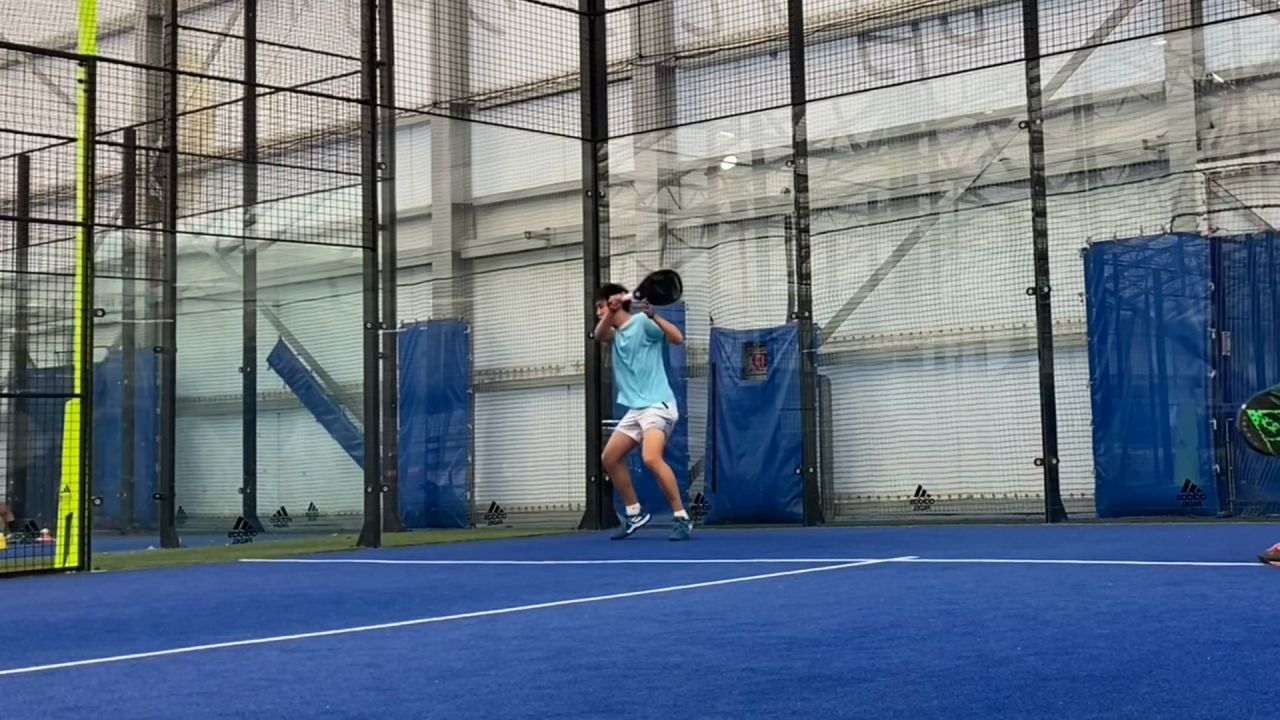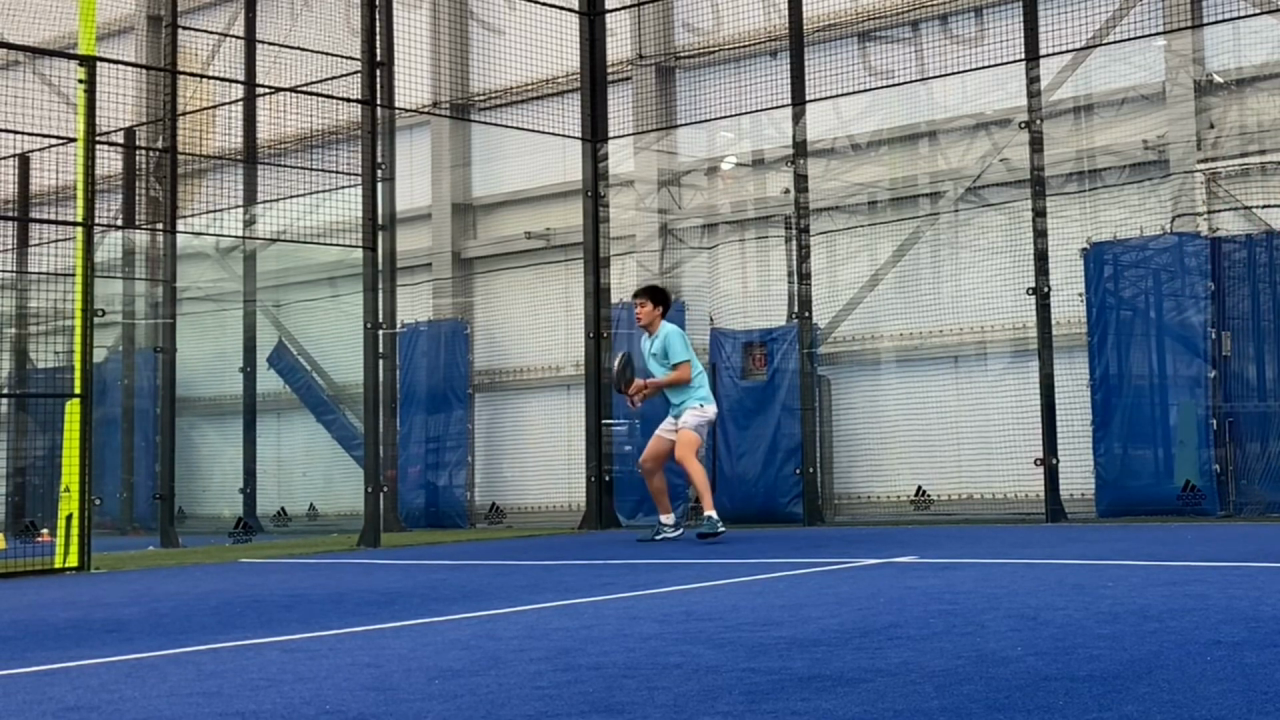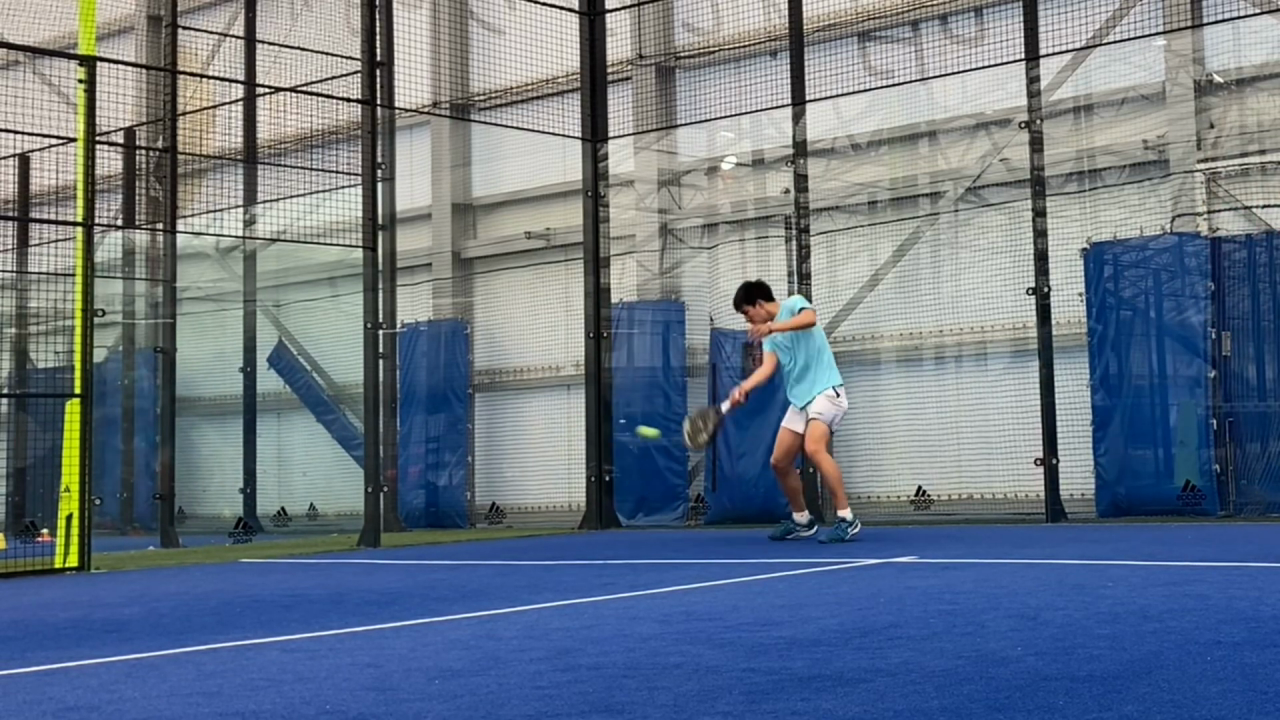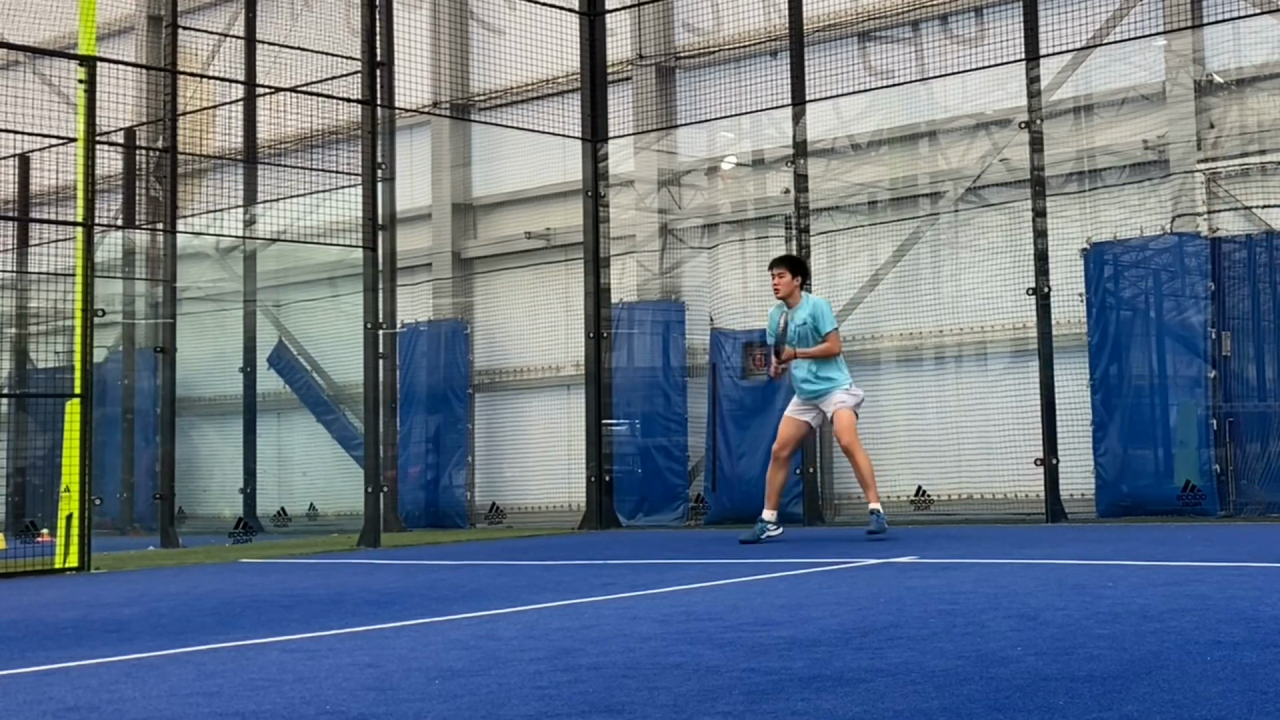
dt=0.7s
person 1, frame 1
left shoulder: (642, 322)
right shoulder: (613, 332)
left elbow: (678, 338)
right elbow: (600, 336)
left wrist: (653, 316)
right wrist: (609, 314)
left hip: (658, 406)
right hip: (635, 409)
left knee: (651, 457)
right knee: (609, 458)
left ankle: (681, 517)
right ankle: (635, 513)
person 1, frame 2
left shoulder: (670, 333)
right shoulder: (646, 341)
left elbow: (685, 375)
left wrist: (647, 385)
right wrist: (641, 389)
left hip: (699, 405)
right hip: (679, 412)
left knee: (684, 455)
right knee: (648, 463)
left ankle: (712, 519)
right ankle: (668, 523)
person 1, frame 3
left shoulder: (794, 304)
right shoulder: (769, 336)
left elbow: (811, 319)
right elbow: (767, 368)
left wrist: (770, 327)
right wrist: (743, 388)
left hip: (826, 390)
right hip: (801, 400)
left knee: (814, 449)
right knee: (779, 461)
left ankle: (846, 519)
right ankle: (802, 520)
person 1, frame 4
left shoulder: (816, 305)
right shoulder: (774, 315)
left elbow: (834, 347)
right elbow: (780, 354)
left wrist: (795, 353)
right wrist: (776, 364)
left hip: (836, 388)
right hip: (805, 394)
left knee: (848, 441)
right knee: (780, 452)
left ankle: (876, 511)
right ankle: (769, 521)
